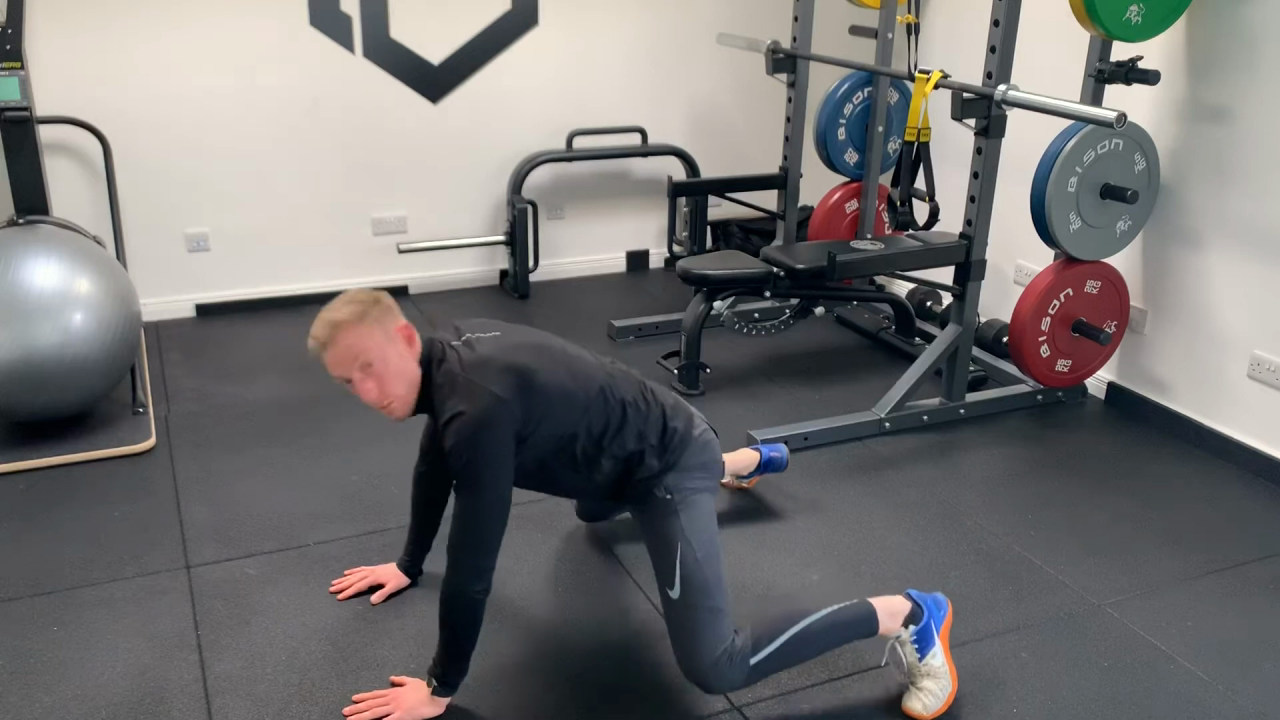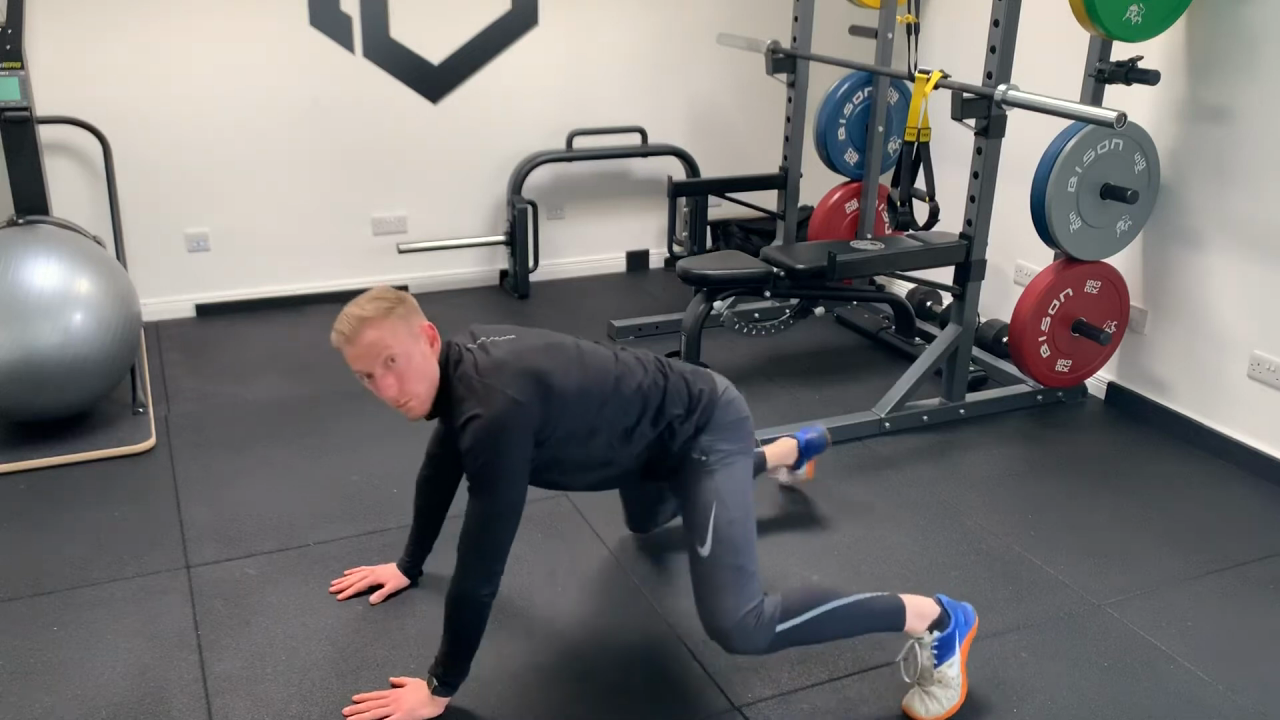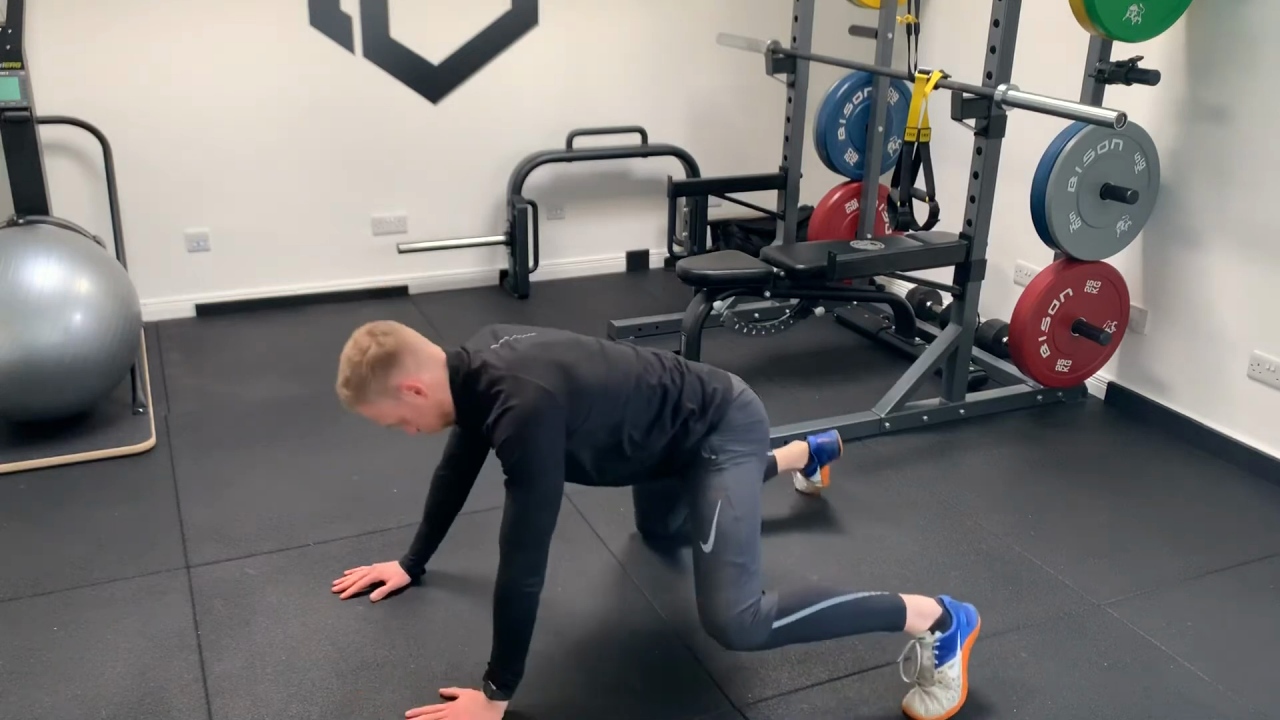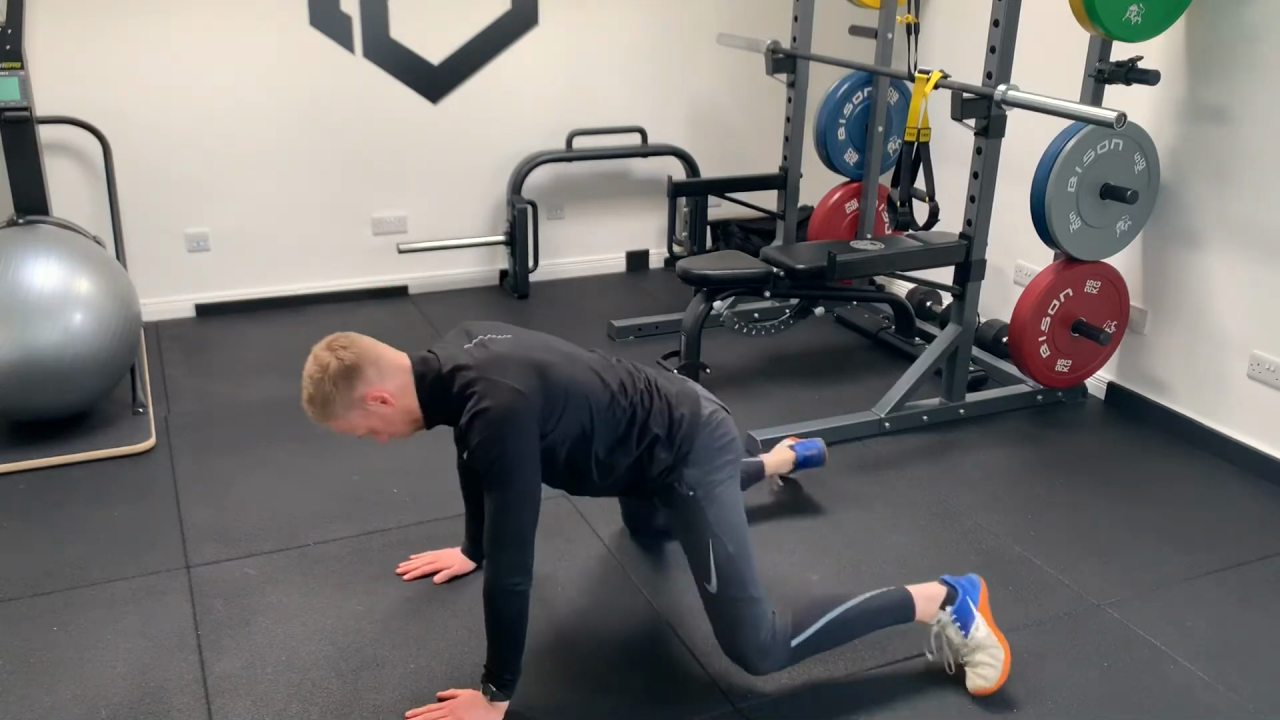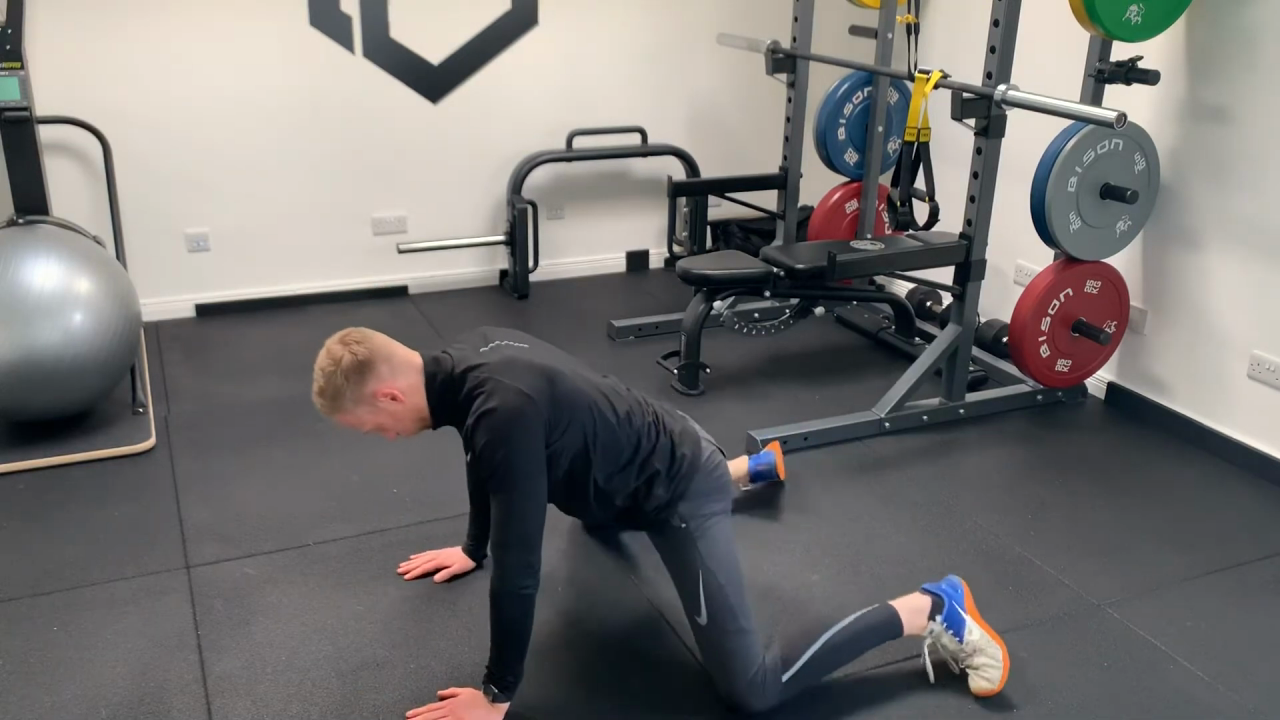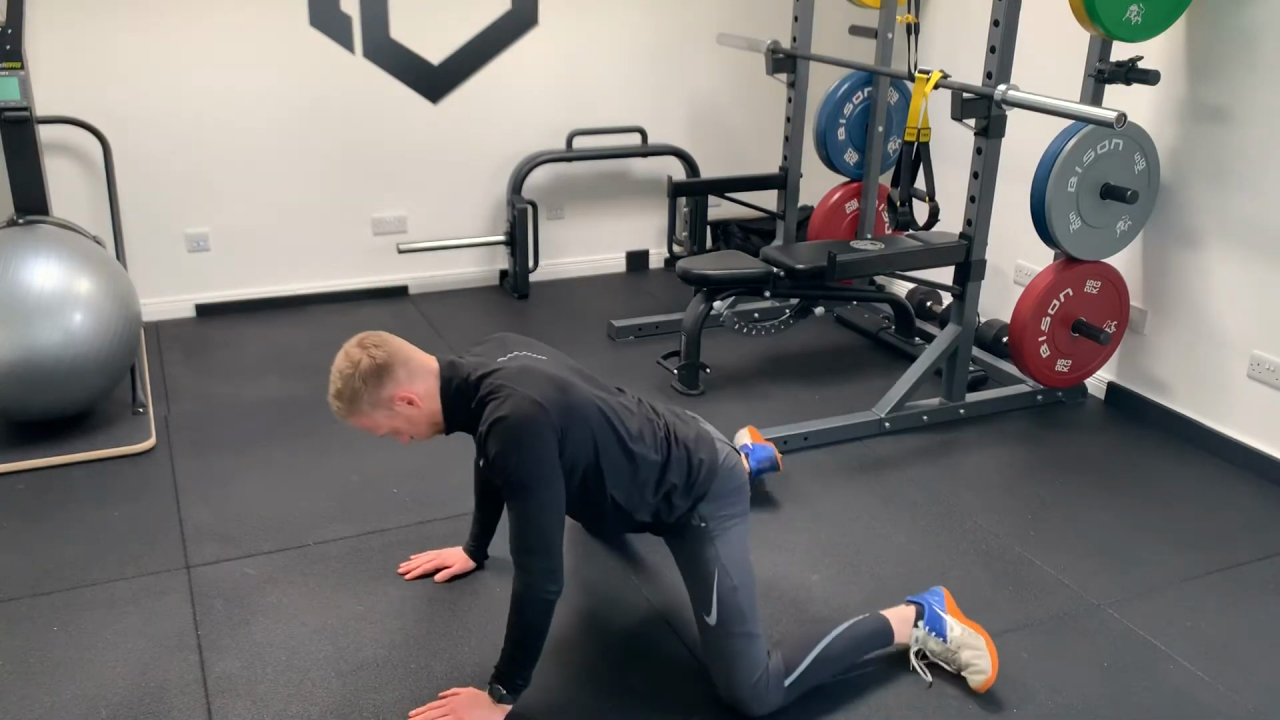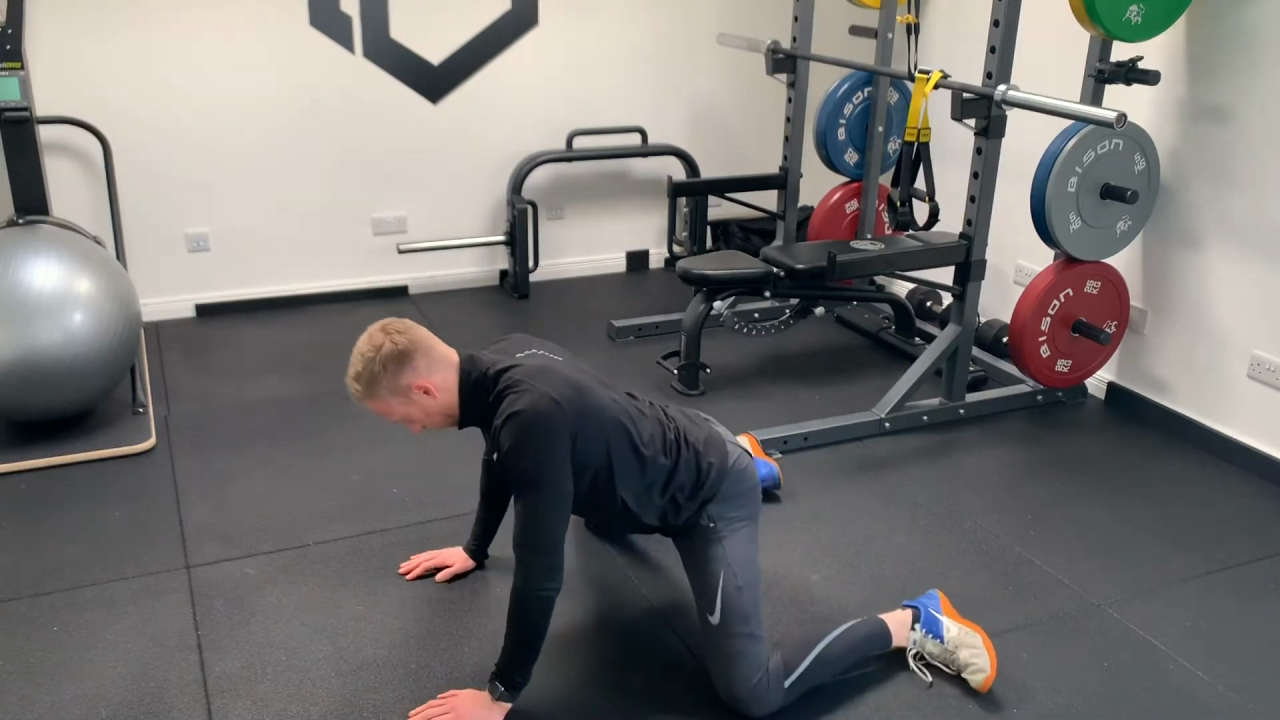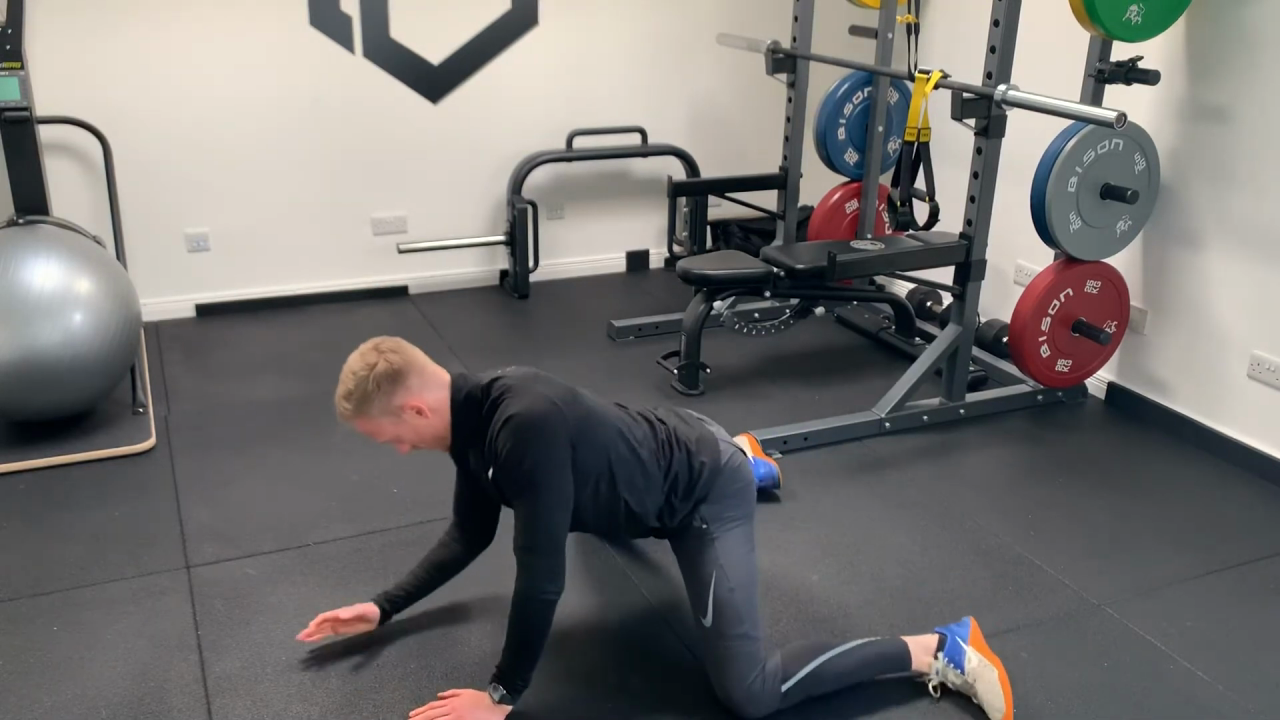
dt=0.4s
person 1, frame 1
left shoulder: (478, 406)
right shoulder: (446, 353)
left elbow: (473, 561)
right elbow: (434, 469)
right wrist: (407, 565)
left hip: (669, 464)
right hip: (634, 445)
left knee: (714, 666)
right knee: (594, 512)
left ankle: (907, 615)
right ankle: (747, 461)
person 1, frame 2
left shoulder: (497, 407)
right shoulder: (461, 363)
left elbow: (482, 563)
right elbow: (440, 469)
right wrist: (407, 566)
left hip: (706, 425)
right hip: (660, 420)
left knee: (737, 623)
right knee: (648, 523)
left ankle: (934, 619)
right ankle: (790, 451)
person 1, frame 3
left shoulder: (526, 405)
right shoulder: (474, 365)
left elbow: (524, 561)
right elbow: (458, 464)
right wrist: (410, 563)
left hip: (722, 424)
right hip: (673, 423)
left knee: (736, 620)
right knee: (659, 529)
left ankle: (935, 620)
right ankle: (805, 452)
person 1, frame 4
left shoulder: (496, 407)
right shoulder: (453, 357)
left elbow: (513, 563)
right elbow: (474, 460)
right wrist: (469, 548)
left hip: (685, 445)
right hip: (654, 427)
left knee: (759, 648)
right knee: (647, 527)
left ankle: (946, 600)
right ankle: (781, 458)
person 1, frame 5
left shoulder: (503, 410)
right shoulder: (467, 357)
left elbow: (519, 568)
right elbow: (483, 463)
right wrist: (471, 547)
left hip: (679, 490)
right hip: (647, 460)
right knee: (595, 514)
left ankle: (931, 609)
right ankle: (750, 468)
person 1, frame 6
left shoulder: (515, 418)
right shoulder: (483, 363)
left elbow: (541, 576)
right elbow: (490, 462)
right wrist: (474, 548)
left hip: (701, 494)
right hip: (663, 454)
right knee: (593, 516)
left ankle: (917, 620)
right ankle: (741, 453)
person 1, frame 7
left shoulder: (530, 415)
right shoulder: (498, 360)
left elbow: (540, 572)
right elbow: (500, 463)
right wrist: (470, 552)
left hip: (710, 493)
right hip: (675, 454)
right knee: (588, 508)
left ankle: (913, 622)
right ankle: (745, 459)
person 1, frame 8
left shoulder: (526, 424)
right shoulder: (473, 419)
left elbow: (541, 577)
right elbow: (470, 534)
right wrist: (382, 608)
left hip: (707, 492)
right hip: (670, 446)
right knee: (592, 511)
left ankle: (935, 651)
right ankle: (743, 455)
